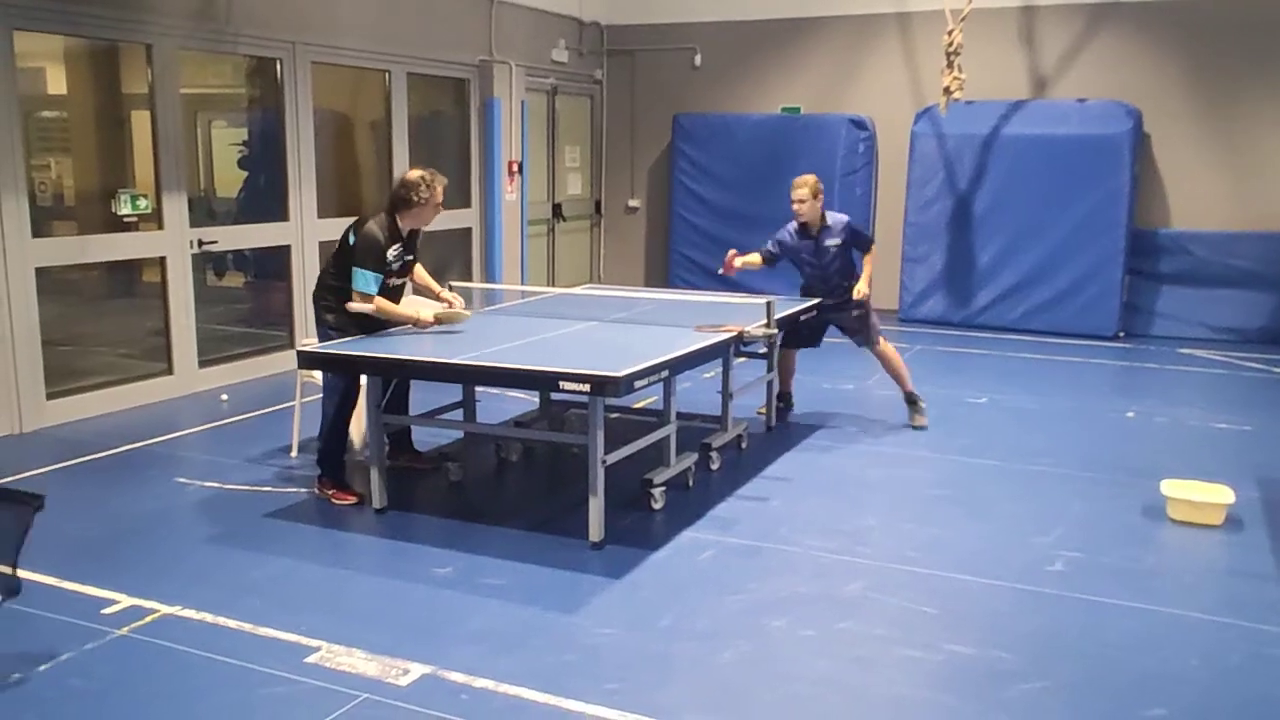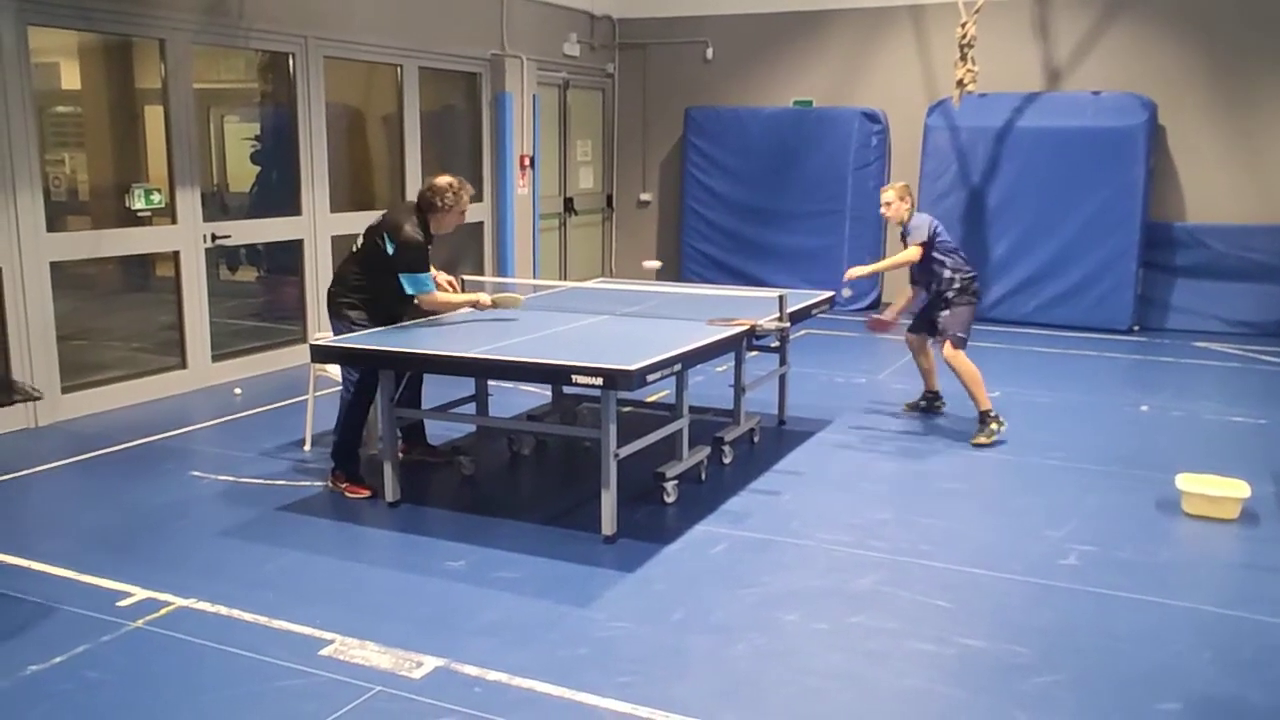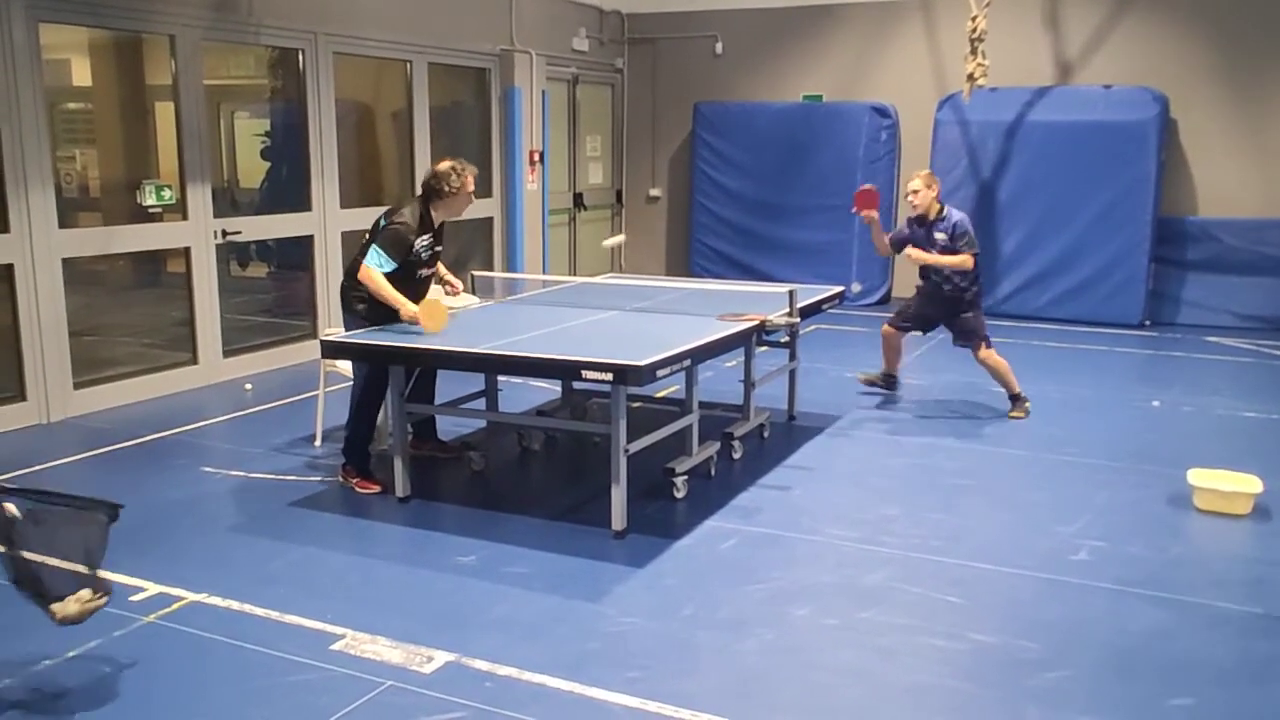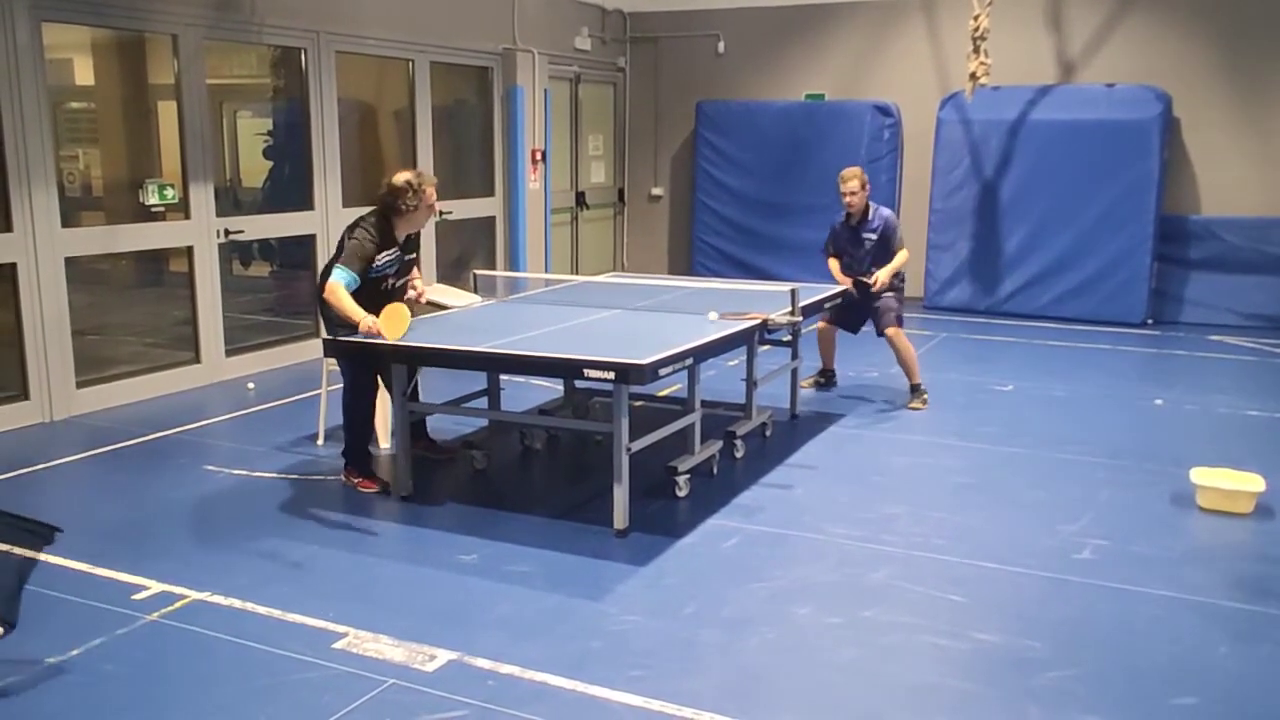
dt=0.7s
person 1, frame 1
left shoulder: (410, 228)
right shoulder: (373, 235)
left elbow: (409, 267)
right elbow: (359, 299)
left wrist: (439, 292)
right wrist: (412, 318)
left hip: (376, 315)
right hip: (340, 315)
left knee: (396, 376)
right knee: (343, 392)
left ankle: (400, 448)
right ankle: (330, 477)
person 1, frame 2
left shoulder: (419, 220)
right shoulder: (408, 235)
right elbow: (428, 300)
left wrist: (435, 274)
right wrist: (472, 299)
left hip: (386, 305)
right hip: (354, 307)
left knee: (408, 368)
right knee: (362, 383)
left ankle: (413, 441)
right ankle: (344, 470)
person 1, frame 3
left shoulder: (436, 219)
right shoulder: (405, 223)
right elbow: (367, 272)
left wrist: (444, 275)
right wrist: (401, 304)
left hip: (404, 303)
right hip: (369, 304)
left knee: (423, 366)
right knee: (372, 380)
left ankle: (424, 437)
right ankle: (354, 466)
person 1, frame 4
left shoulder: (410, 229)
right shoulder: (366, 237)
right elbow: (333, 289)
left wrist: (415, 280)
right wrist: (361, 319)
left hip: (384, 310)
right hip: (348, 313)
left knee: (404, 372)
right knee: (362, 383)
left ankle: (416, 436)
right ankle: (356, 466)
person 2, frame 1
left shoulder: (843, 225)
right shoulder: (788, 235)
left elbow: (869, 249)
right elbow: (764, 258)
left wrist: (864, 282)
right wrist: (740, 262)
left hip: (848, 299)
right hip: (814, 300)
left knee: (878, 344)
right knee: (788, 347)
left ankle: (913, 400)
right ankle: (784, 399)
person 2, frame 2
left shoulder: (920, 221)
right shoulder: (908, 234)
left elbow: (914, 254)
right elbow: (918, 283)
left wrist: (869, 269)
right wrist: (894, 310)
left hip: (959, 292)
right hip: (941, 293)
left knee: (951, 352)
right knee: (914, 336)
left ankle: (990, 418)
right ankle: (932, 396)
person 2, frame 3
left shoulder: (958, 221)
right shoulder: (914, 224)
left elbow: (968, 262)
right elbow: (888, 248)
left wrist: (927, 258)
right wrist: (875, 224)
left hip: (963, 298)
right hip: (931, 295)
left knee: (984, 353)
right knee: (890, 330)
left ankle: (1018, 397)
right ankle: (889, 377)
person 2, frame 4
left shoulder: (885, 218)
right shoulder: (839, 225)
left elbow: (903, 253)
right elbow: (833, 257)
left wrist: (887, 272)
right wrist: (840, 278)
left hip: (885, 287)
right hip: (854, 288)
left knee: (893, 332)
right knee: (824, 327)
left ankle: (917, 389)
right ankle: (827, 374)
